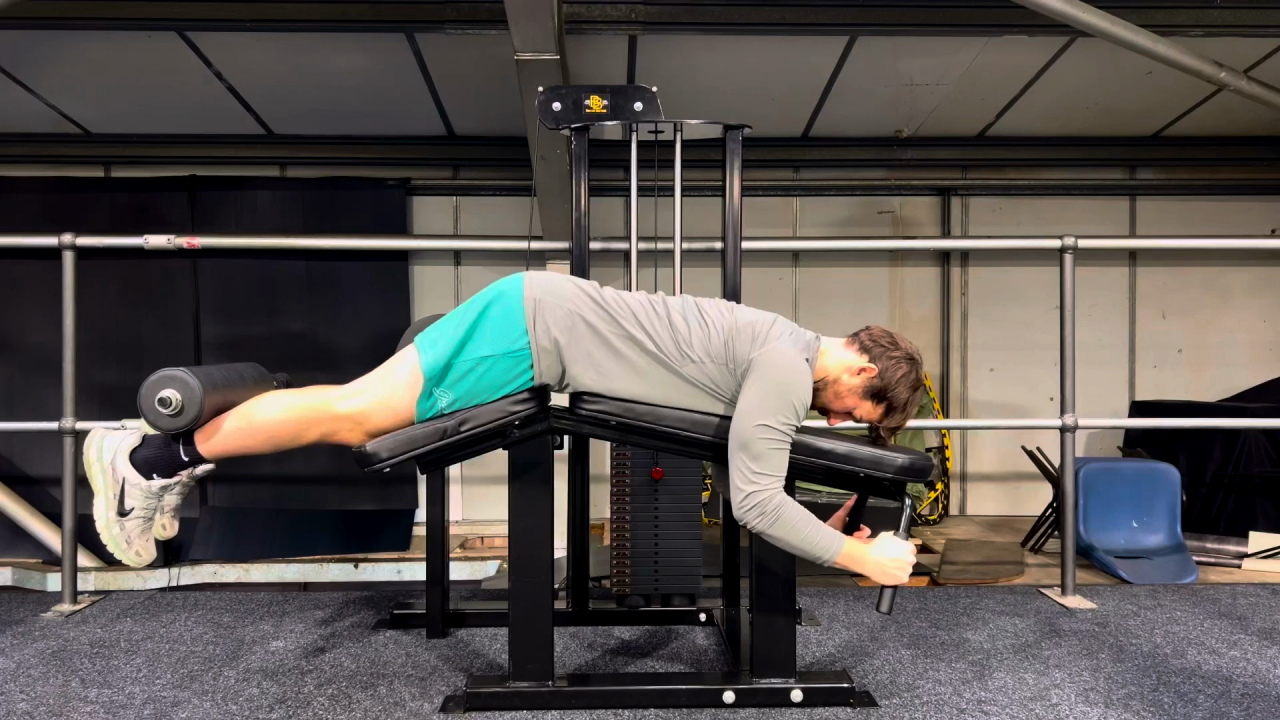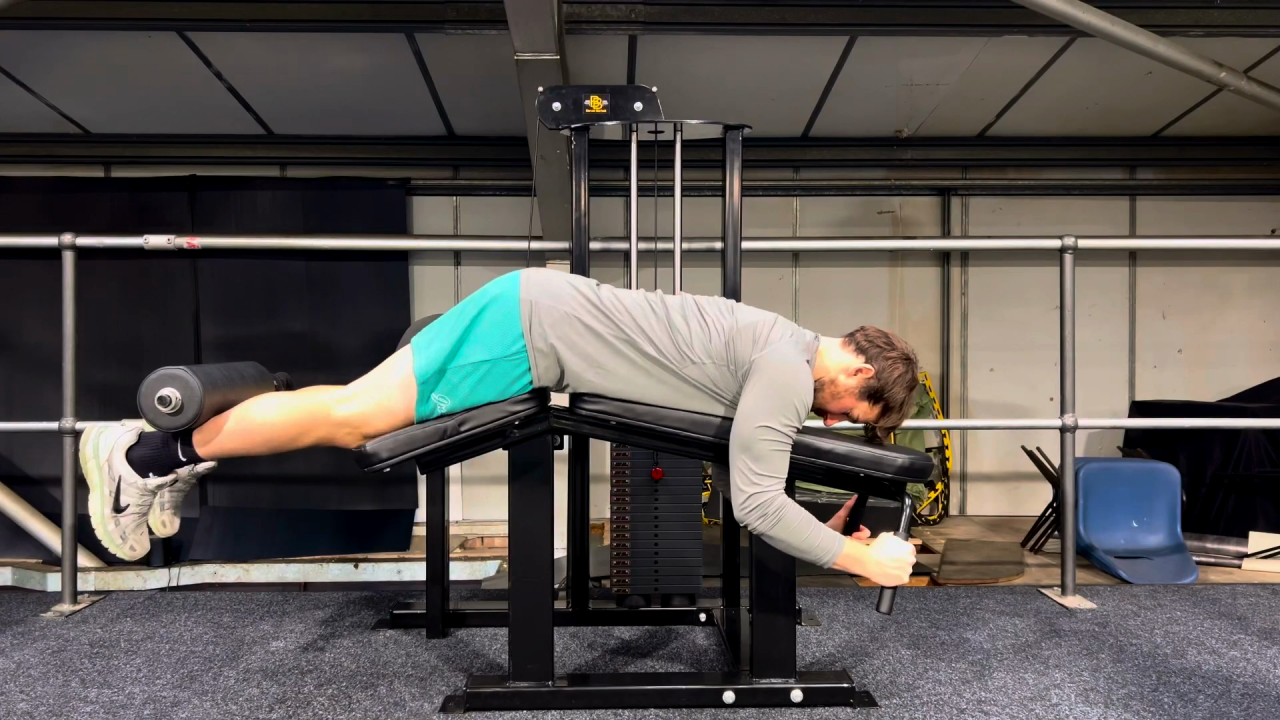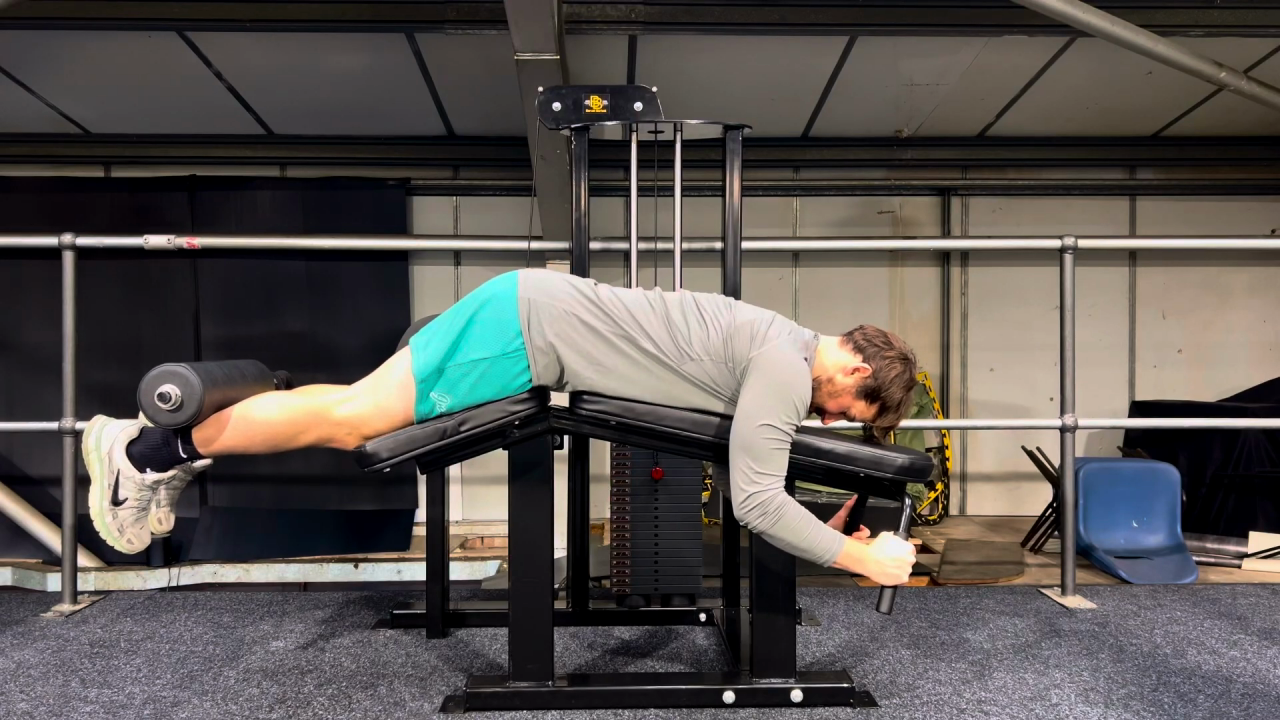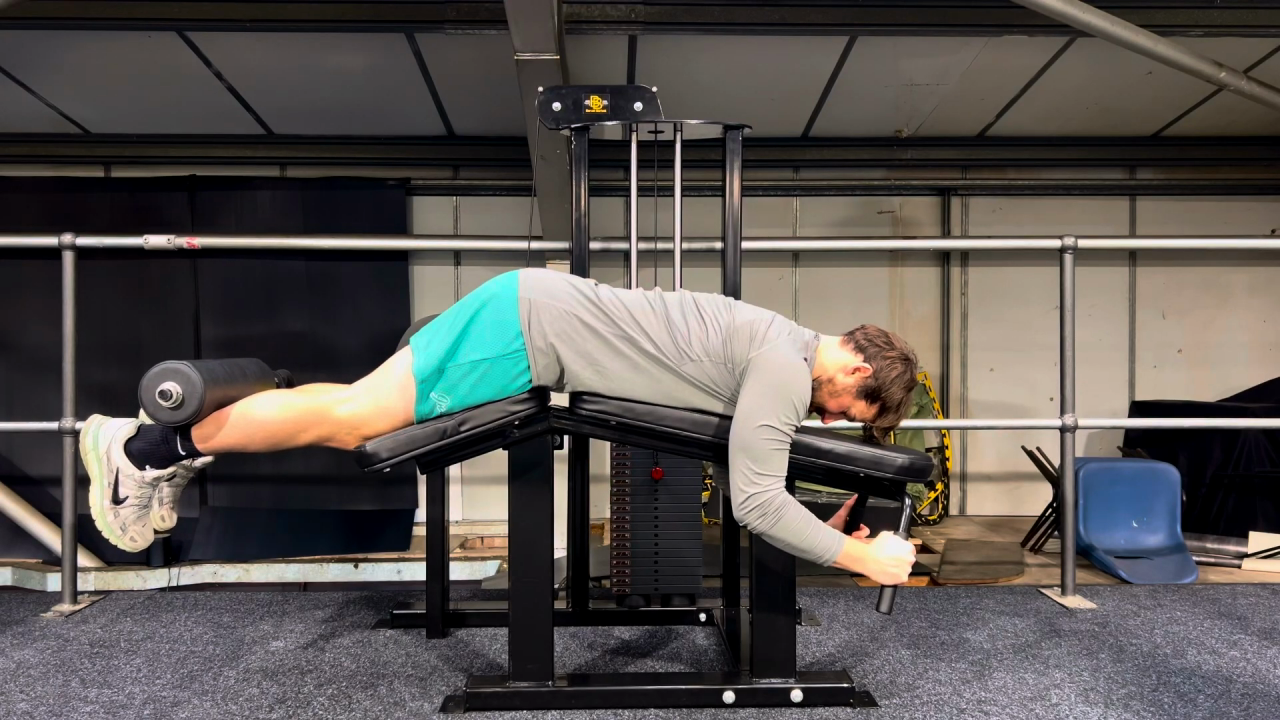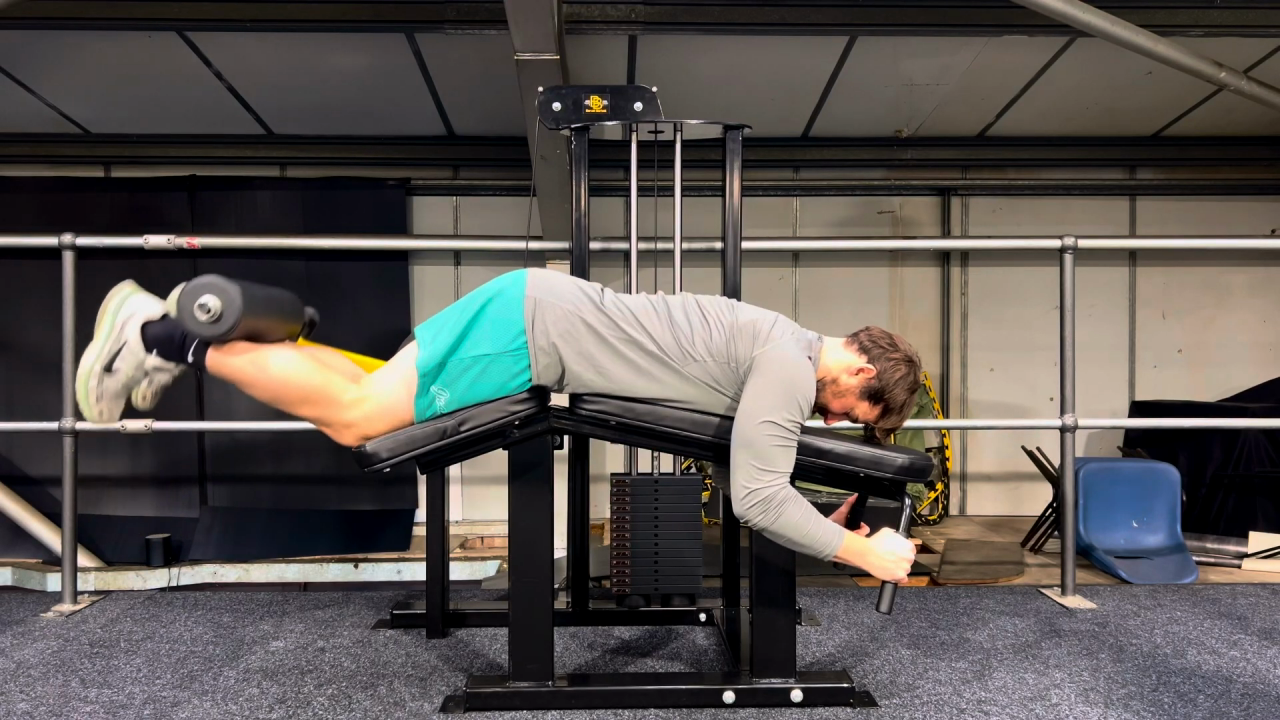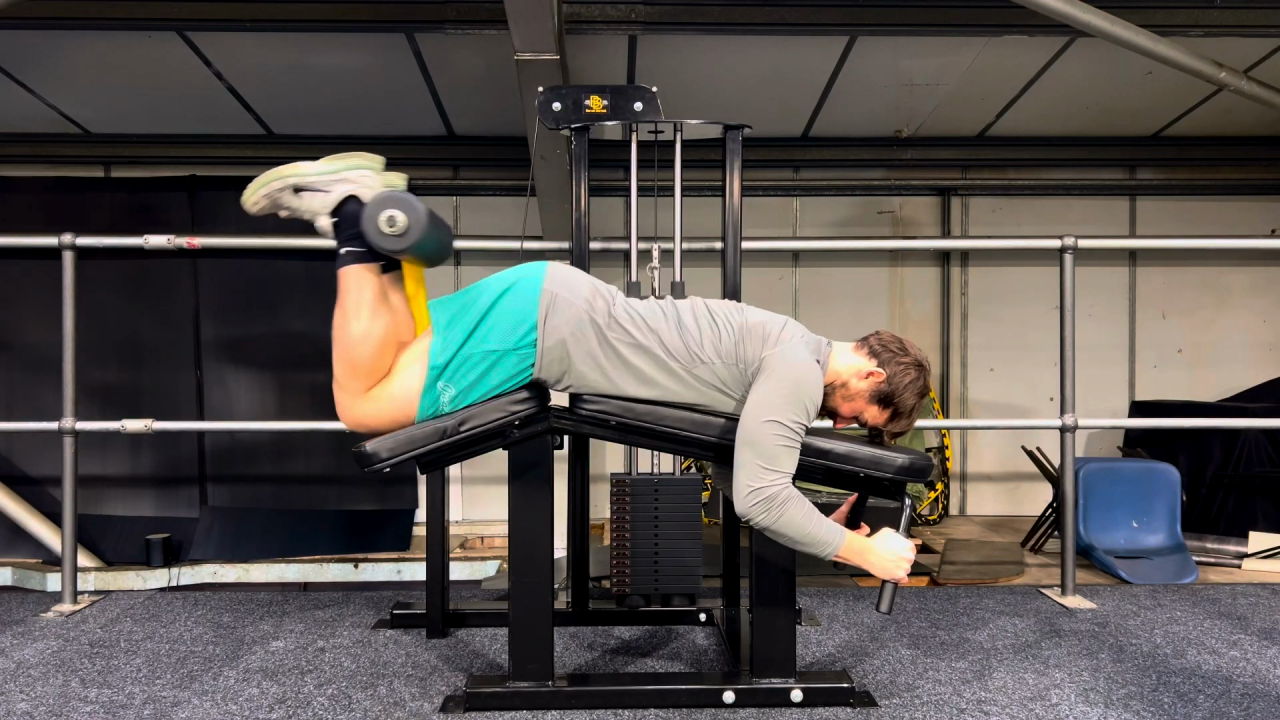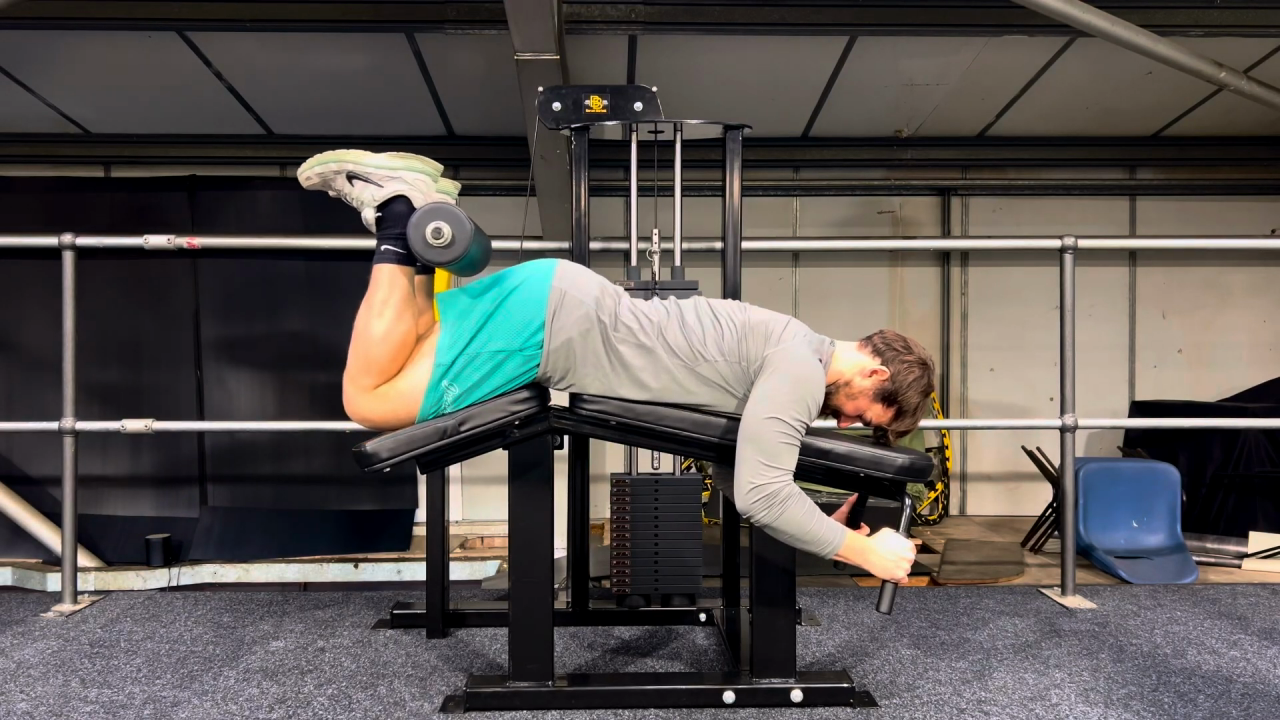
dt=0.5s
person 1, frame 1
left shoulder: (783, 357)
right shoulder: (787, 365)
left elbow: (741, 475)
right elbow: (755, 501)
left wrist: (828, 521)
right wrist: (863, 557)
left hip: (542, 328)
right hip: (533, 325)
left knee: (361, 420)
right knee: (352, 414)
left ankle: (181, 455)
right ankle: (150, 457)
person 1, frame 2
left shoulder: (783, 355)
right shoulder: (788, 369)
left elbow: (749, 476)
right elbow: (756, 504)
left wrist: (829, 519)
right wrist: (863, 560)
left hip: (546, 317)
right hip: (535, 327)
left knee: (358, 414)
right knee: (349, 417)
left ankle: (185, 450)
right ankle: (150, 454)
person 1, frame 3
left shoulder: (782, 351)
right shoulder: (785, 367)
left elbow: (749, 470)
right elbow: (755, 501)
left wrist: (825, 521)
right wrist: (861, 559)
left hip: (539, 318)
right hip: (530, 327)
left knee: (356, 415)
right knee: (347, 419)
left ankle: (174, 445)
right ankle: (151, 450)
person 1, frame 4
left shoulder: (785, 351)
right shoulder: (786, 367)
left elbow: (755, 470)
right elbow: (756, 500)
left wrist: (827, 522)
right wrist: (861, 557)
left hip: (538, 314)
right hip: (529, 328)
left knee: (355, 414)
right knee: (348, 419)
left ankle: (178, 441)
right ankle: (154, 445)
person 1, frame 5
left shoulder: (781, 353)
right shoulder: (791, 368)
left elbow: (751, 474)
right elbow: (757, 499)
left wrist: (823, 520)
right wrist: (859, 552)
left hip: (539, 313)
right hip: (533, 326)
left knee: (357, 401)
right knee: (350, 413)
left ankle: (186, 325)
right ankle: (172, 333)
person 1, frame 6
left shoulder: (788, 357)
right shoulder: (798, 371)
left elbow: (738, 478)
right elbow: (760, 497)
left wrist: (819, 524)
right wrist: (864, 551)
left hip: (554, 302)
right hip: (541, 320)
left knee: (383, 373)
right knee: (364, 405)
left ankle: (369, 226)
right ankle: (354, 222)
person 1, frame 7
left shoulder: (786, 354)
right shoulder: (801, 368)
left elbow: (737, 471)
right elbow: (760, 493)
left wrist: (824, 526)
right wrist: (863, 551)
left hip: (559, 305)
right hip: (547, 315)
left knee: (388, 375)
right knee: (368, 399)
left ankle: (411, 215)
right ankle: (399, 213)
